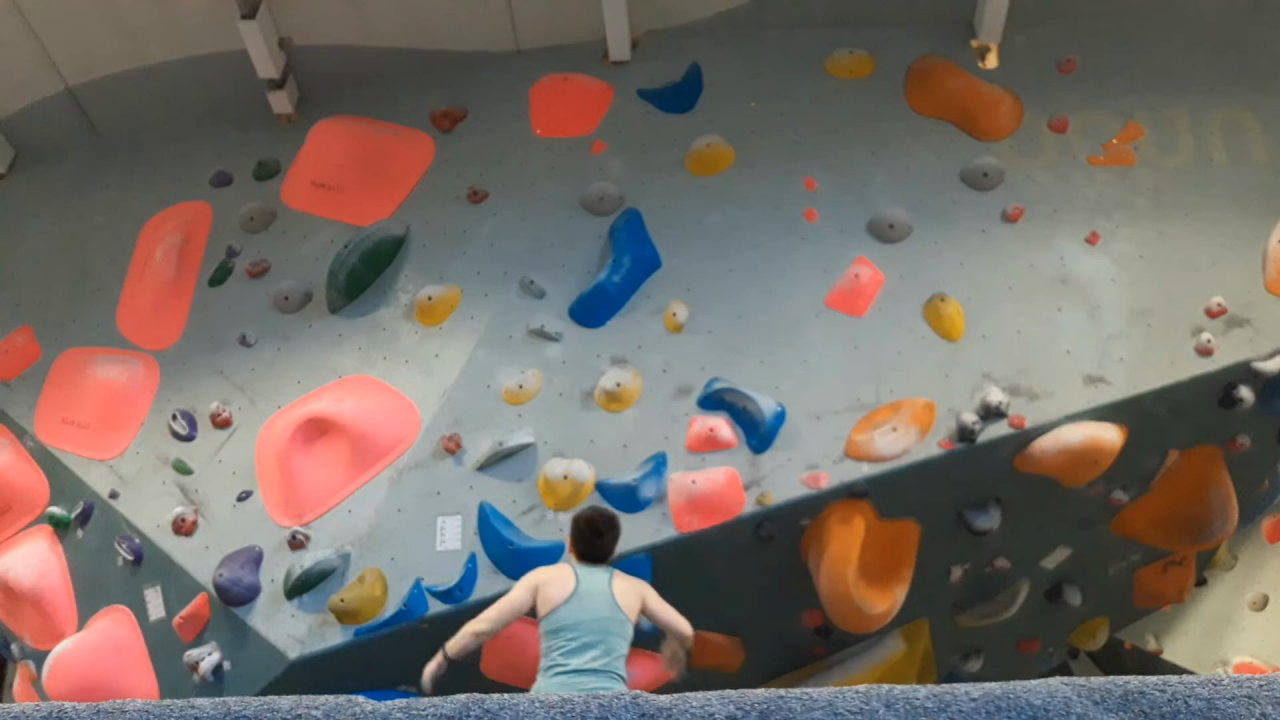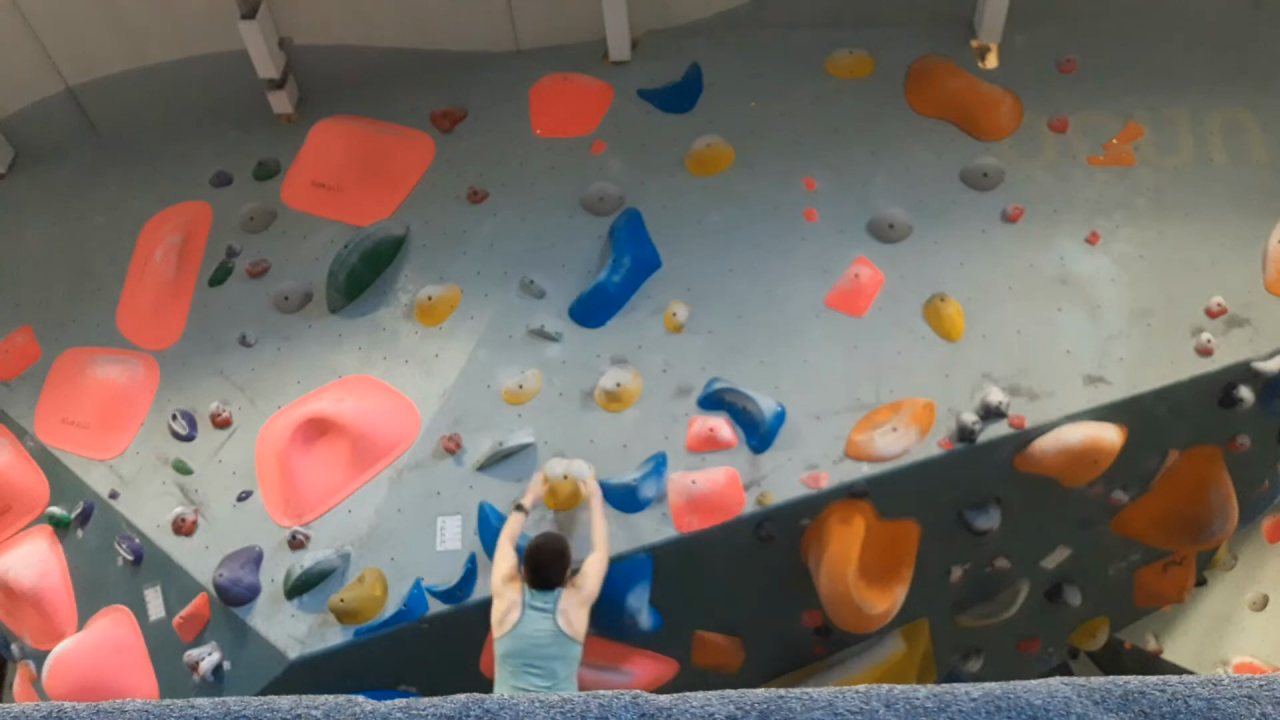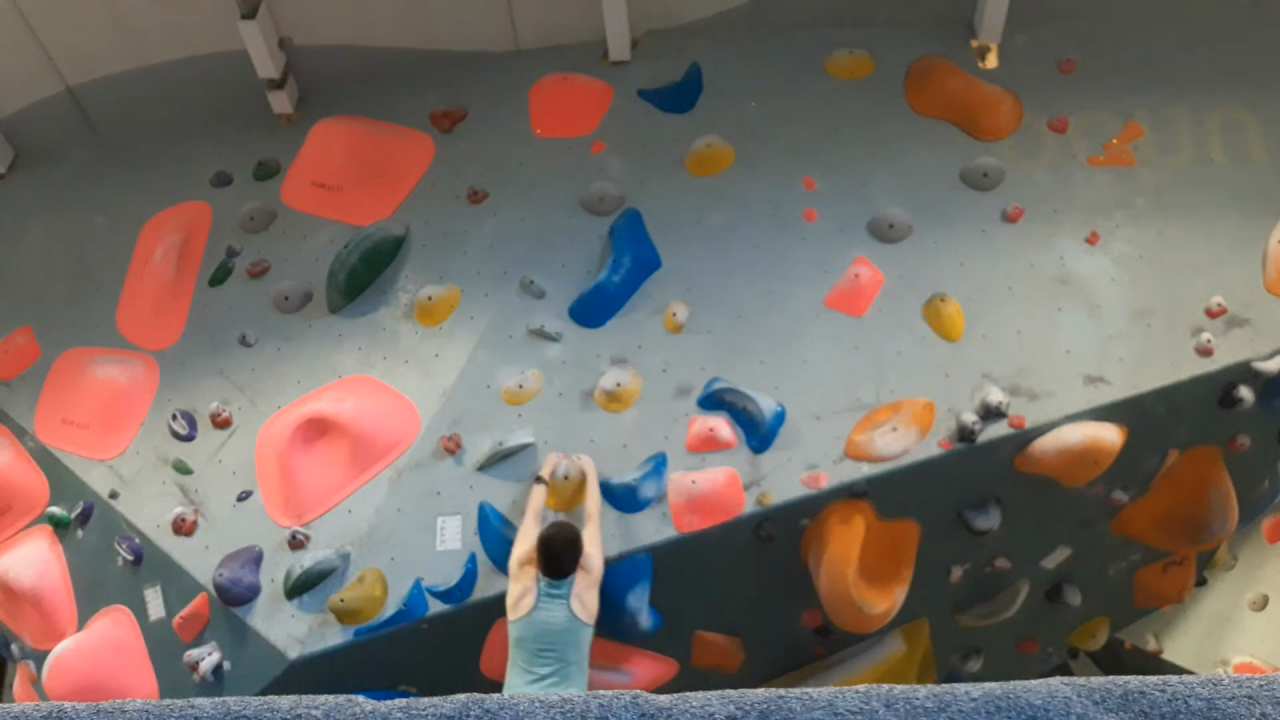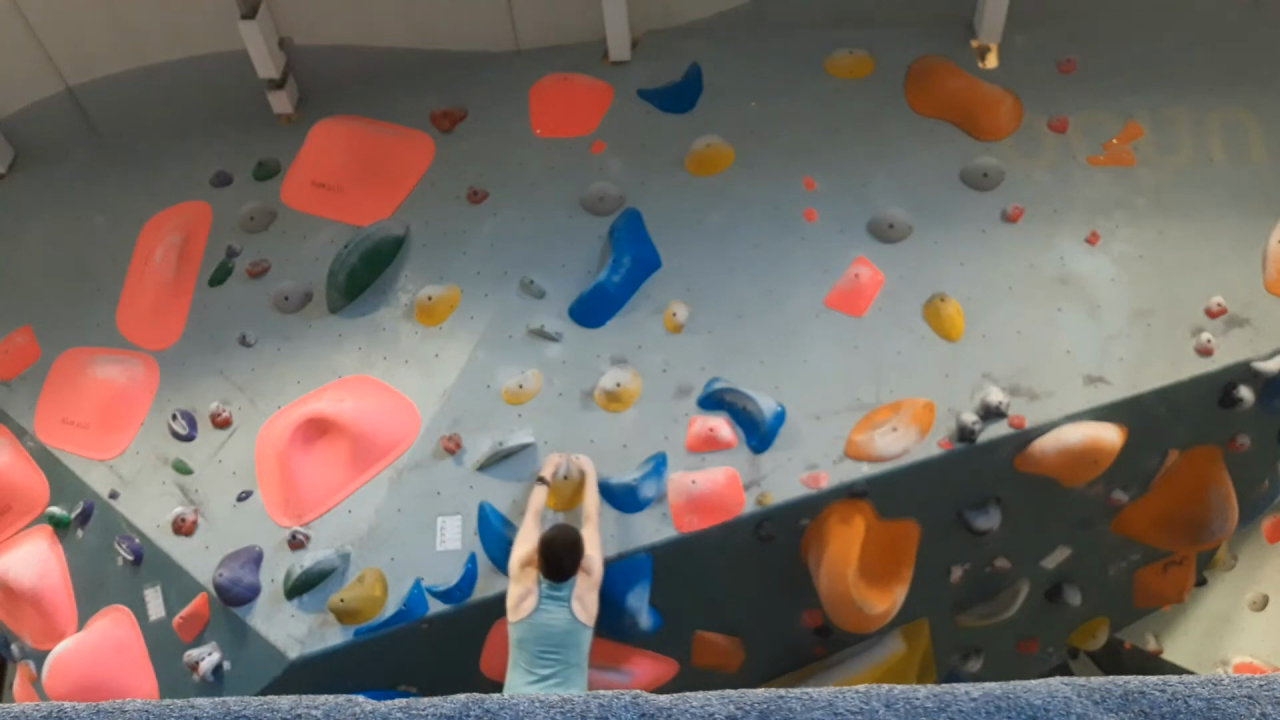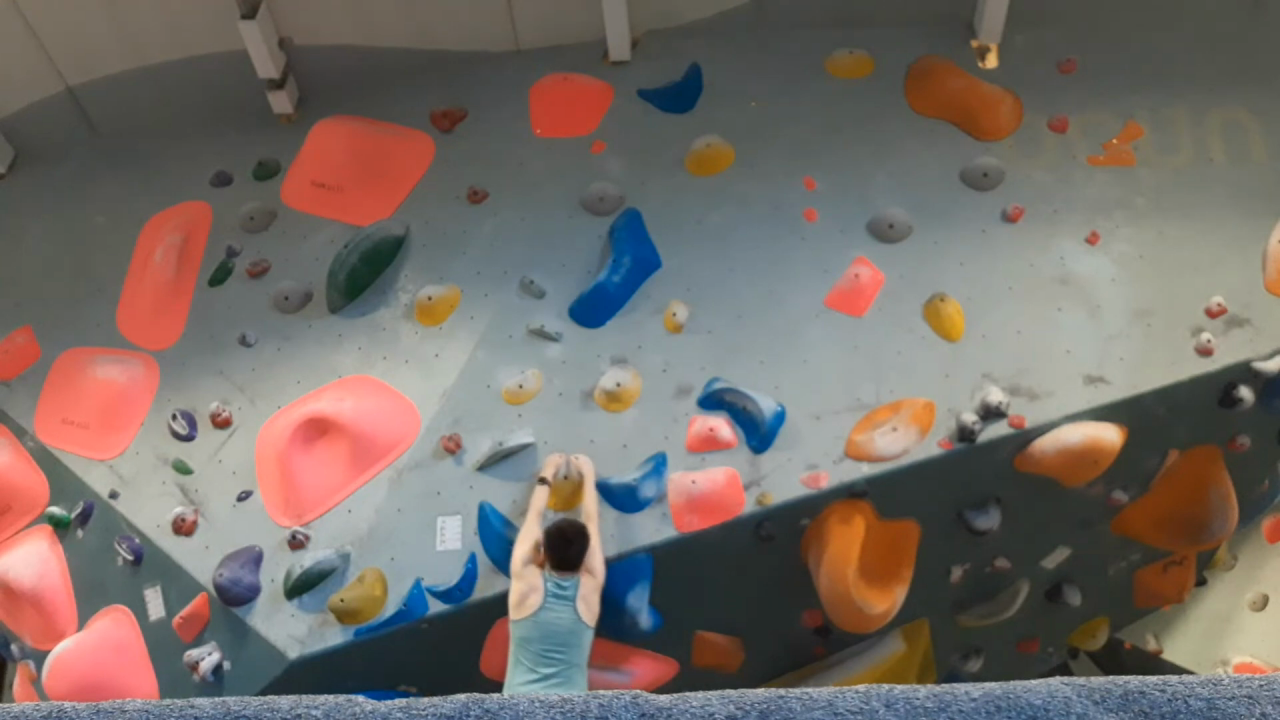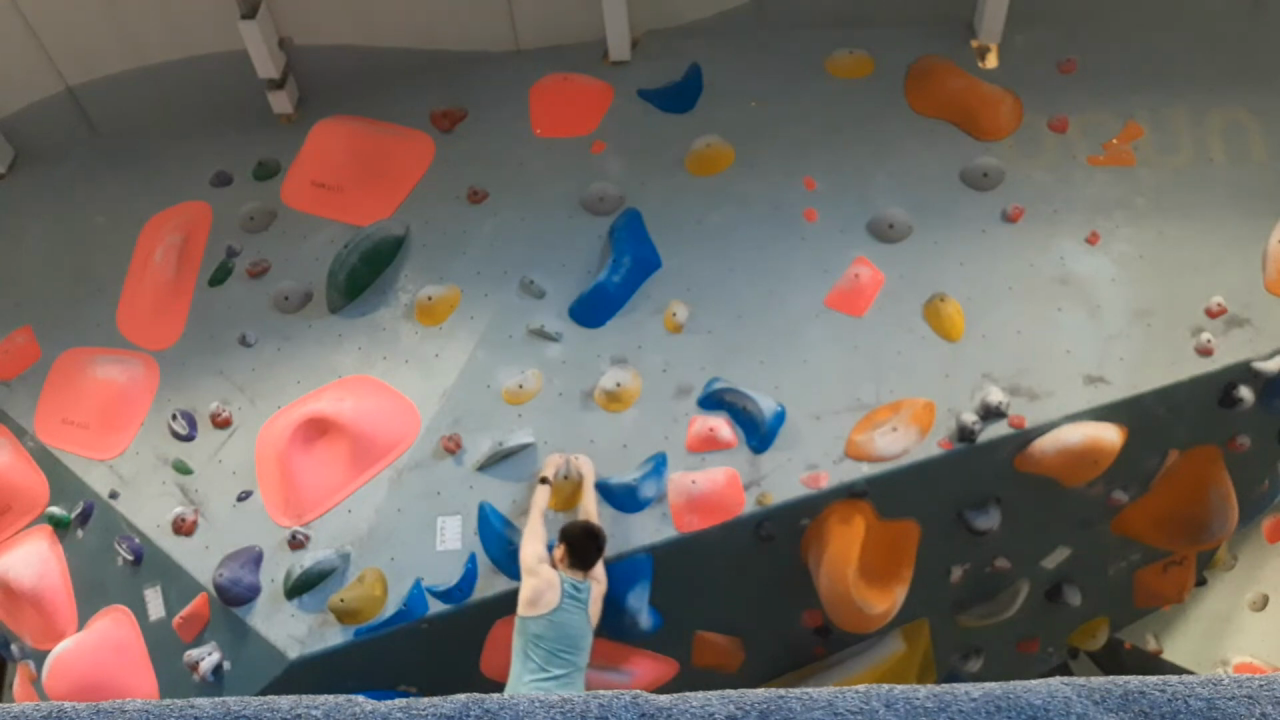
dt=0.7s
person 1, frame 1
left shoulder: (545, 579)
right shoulder: (632, 588)
left elbow: (482, 627)
right elbow: (685, 632)
left wrist: (441, 659)
right wrist: (674, 649)
person 1, frame 2
left shoulder: (507, 597)
right shoulder: (577, 601)
left elbow: (505, 541)
right elbow: (600, 550)
left wrist: (528, 499)
right wrist: (595, 499)
person 1, frame 3
left shoulder: (522, 580)
right shoulder: (586, 585)
left elbow: (531, 517)
right elbow: (593, 520)
left wrist: (545, 473)
right wrist: (590, 472)
person 1, frame 4
left shoulder: (522, 583)
right shoulder: (586, 588)
left elbow: (532, 518)
right elbow: (591, 521)
left wrist: (546, 474)
right wrist: (589, 473)
person 1, frame 5
left shoulder: (525, 581)
right shoulder: (590, 589)
left elbow: (533, 517)
right elbow: (591, 521)
left wrist: (547, 475)
right wrist: (587, 474)
person 1, frame 6
left shoulder: (539, 578)
right shoulder: (596, 591)
left elbow: (536, 516)
right elbow: (590, 525)
left wrist: (547, 475)
right wrist: (587, 477)
